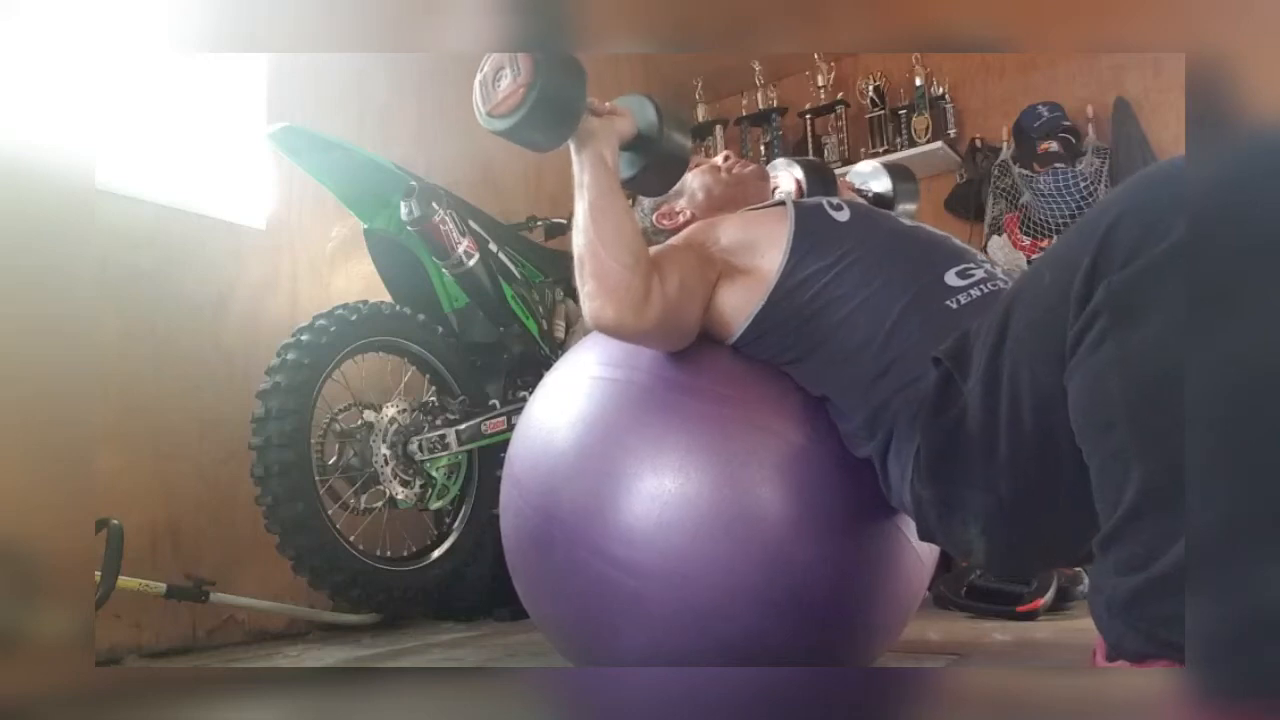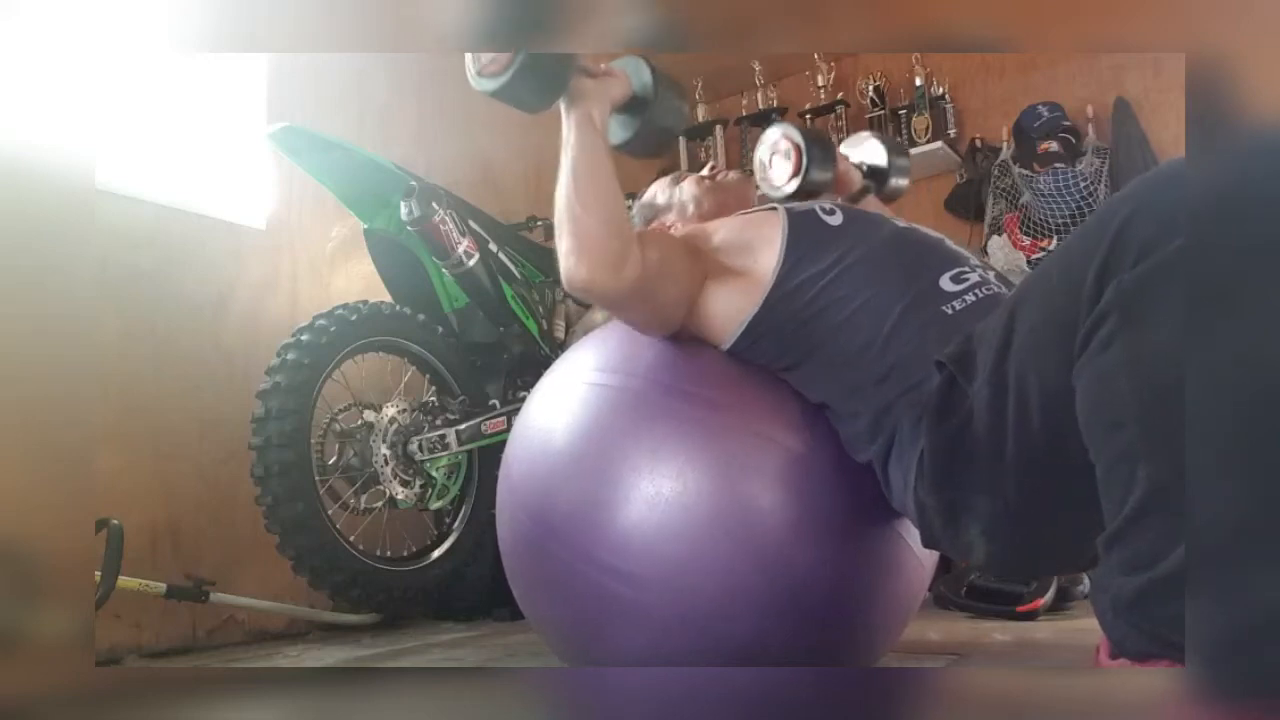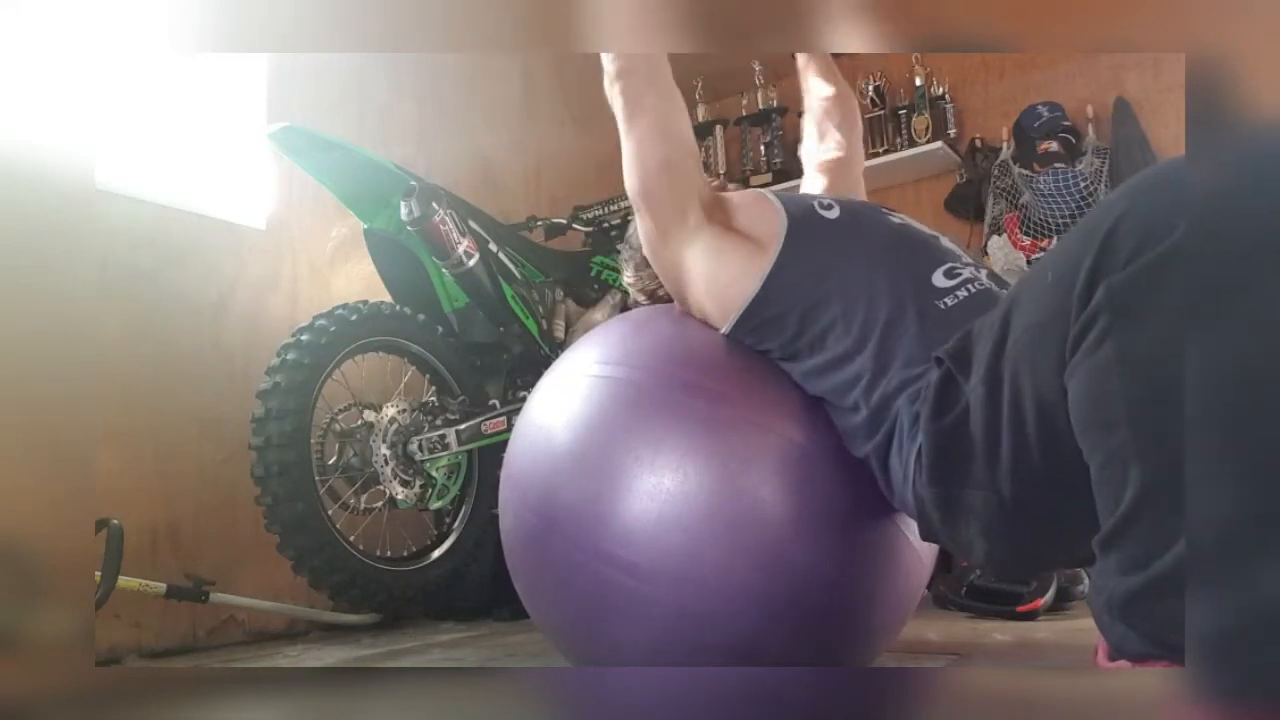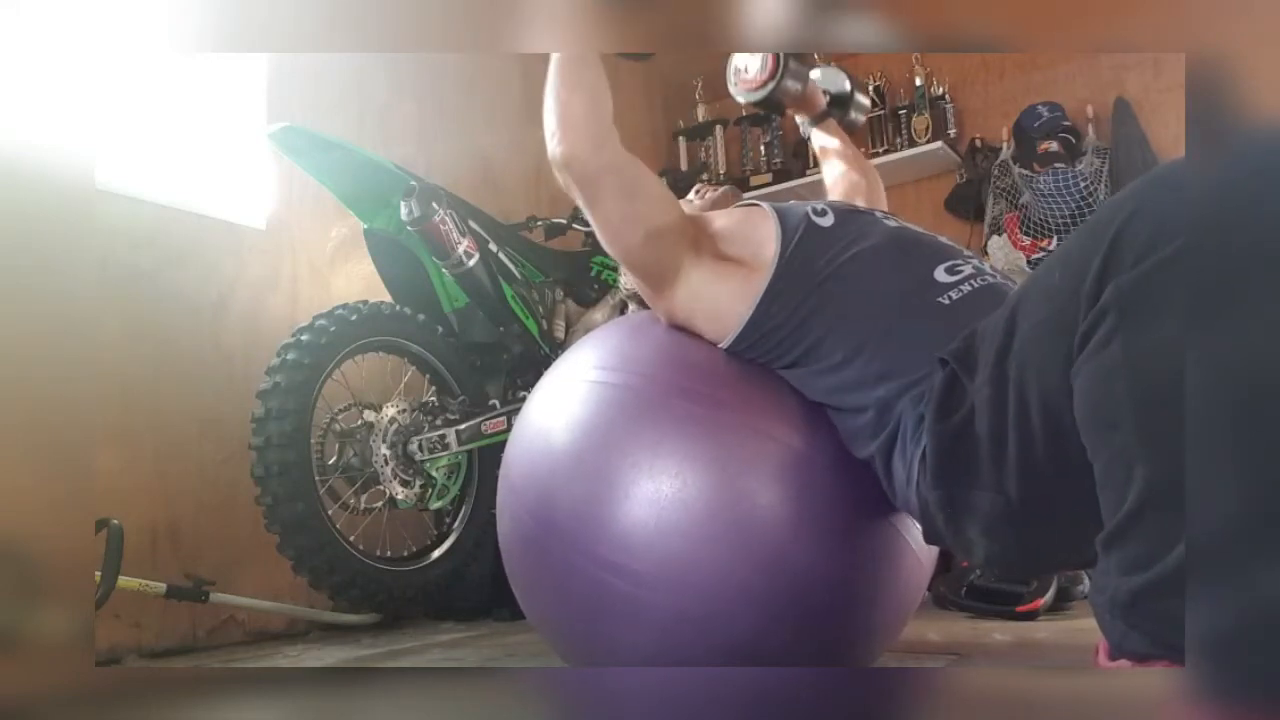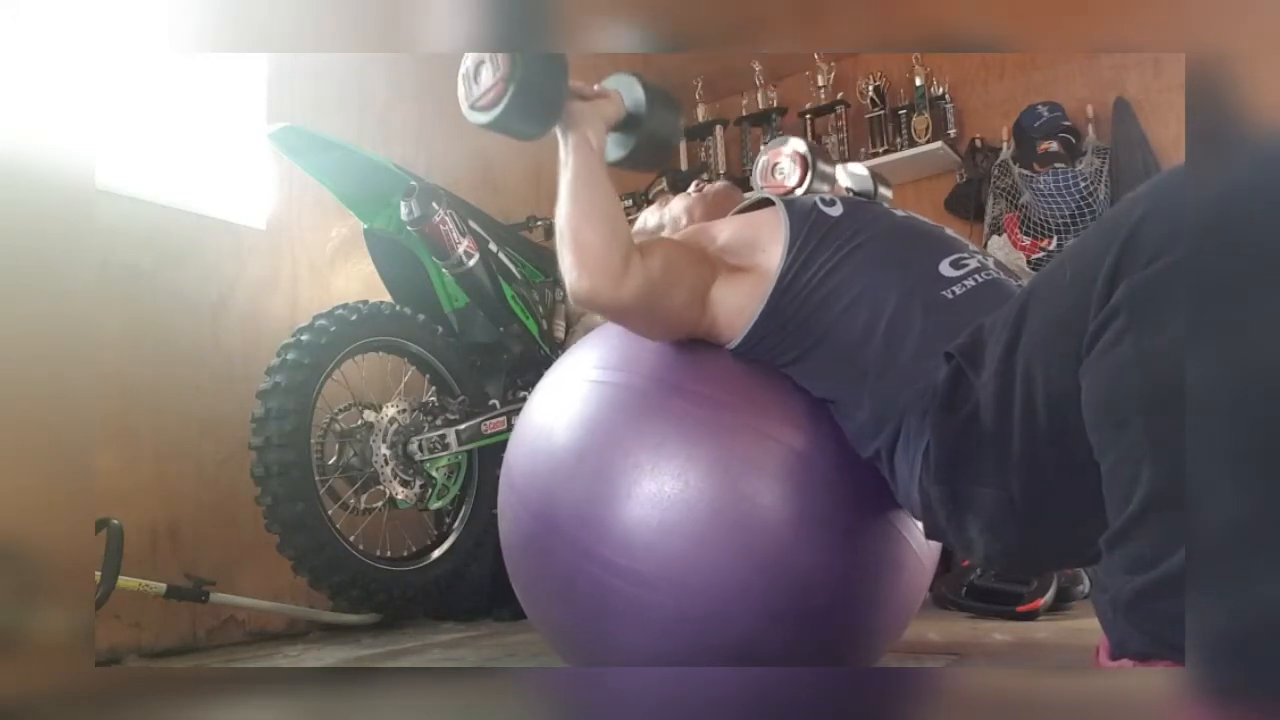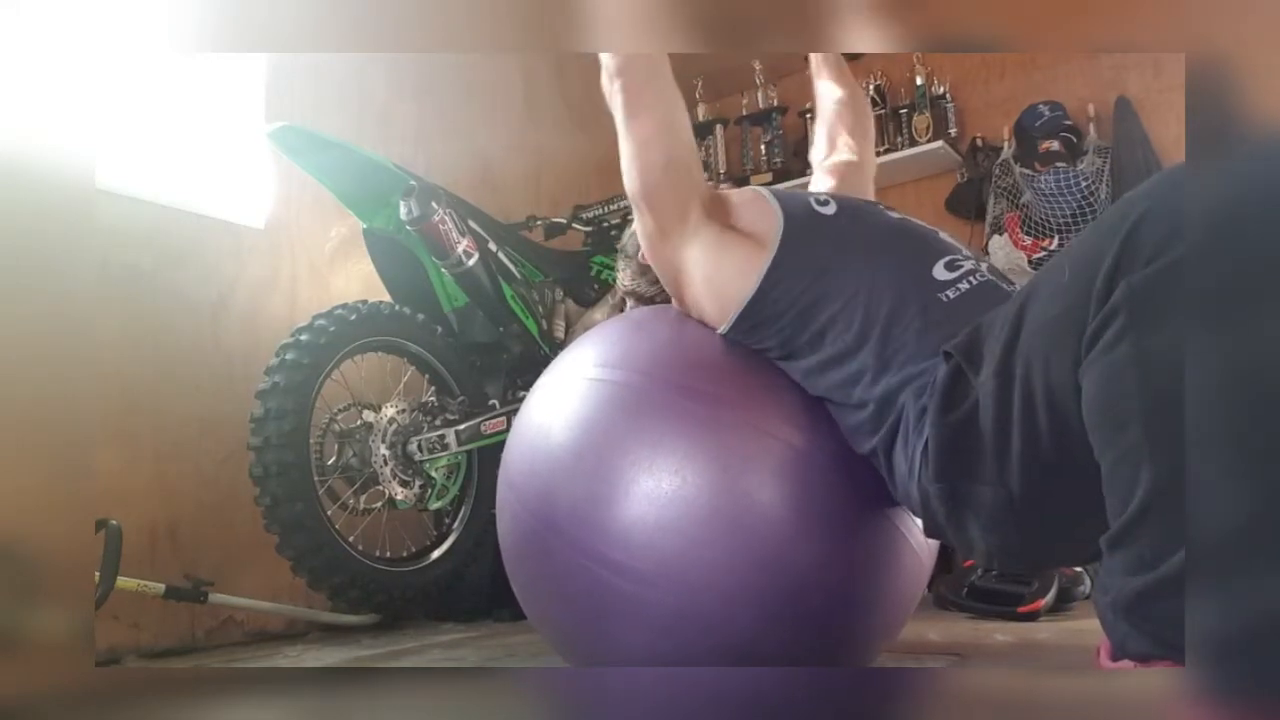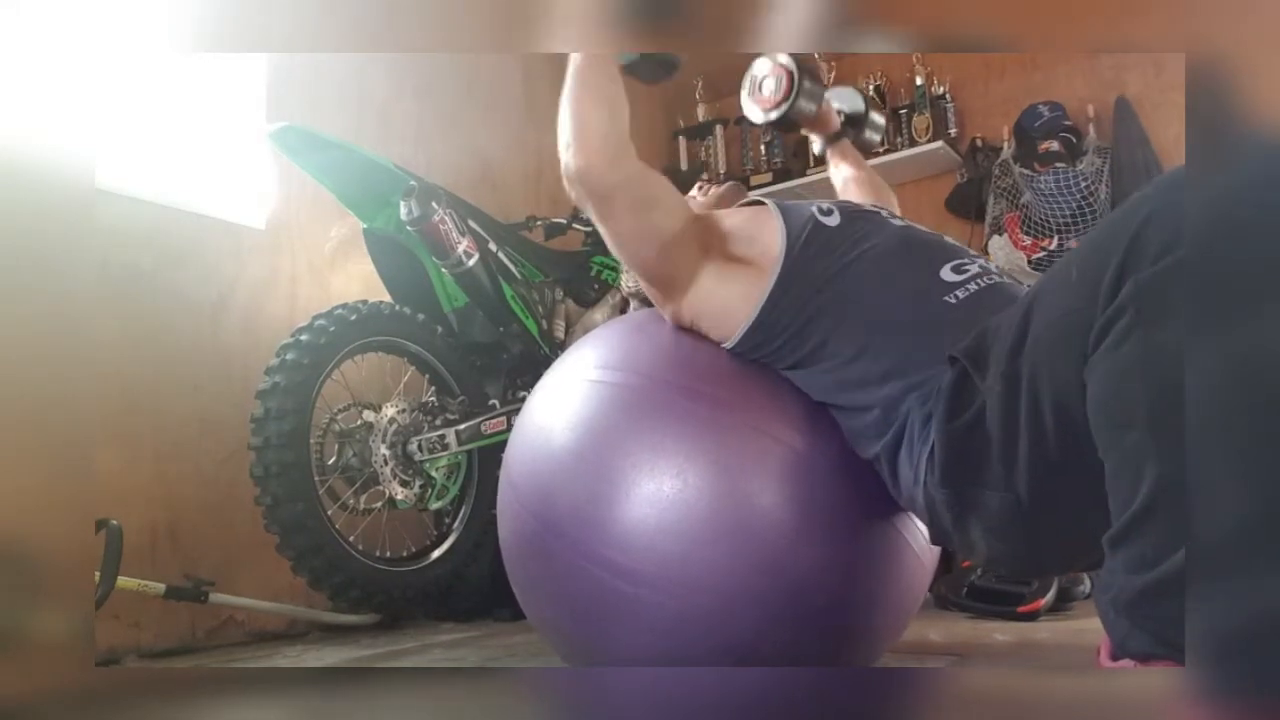
dt=0.7s
person 1, frame 1
left shoulder: (810, 233)
right shoulder: (705, 250)
right elbow: (620, 304)
left wrist: (852, 210)
right wrist: (595, 149)
right hip: (969, 428)
right knee: (1157, 217)
person 1, frame 2
left shoulder: (789, 248)
right shoulder: (700, 254)
right elbow: (598, 268)
left wrist: (853, 192)
right wrist: (586, 113)
right hip: (969, 424)
right ankle: (1153, 641)
person 1, frame 3
right shoulder: (691, 240)
left elbow: (833, 131)
right elbow: (633, 83)
left wrist: (808, 53)
right hip: (964, 431)
right knee: (1169, 209)
right ankle: (1153, 643)
person 1, frame 4
left shoulder: (801, 223)
right shoulder: (683, 257)
left elbow: (854, 177)
right elbow: (582, 152)
left wrist: (813, 111)
right wrist: (575, 42)
right hip: (964, 424)
right knee: (1165, 213)
right ankle: (1148, 642)
person 1, frame 5
left shoulder: (777, 239)
right shoulder: (698, 265)
right elbow: (602, 278)
left wrist: (836, 204)
right wrist: (581, 131)
right hip: (982, 428)
right knee: (1177, 217)
right ankle: (1154, 644)
person 1, frame 6
left shoulder: (810, 216)
right shoulder: (691, 241)
left elbow: (845, 142)
right elbow: (630, 81)
left wrist: (825, 55)
right hip: (972, 425)
right ankle: (1153, 644)
person 1, frame 7
left shoulder: (791, 237)
right shoulder: (693, 261)
left elbow: (882, 222)
right elbow: (594, 168)
left wrist: (830, 135)
right wrist: (591, 48)
right hip: (978, 431)
right ankle: (1150, 644)
